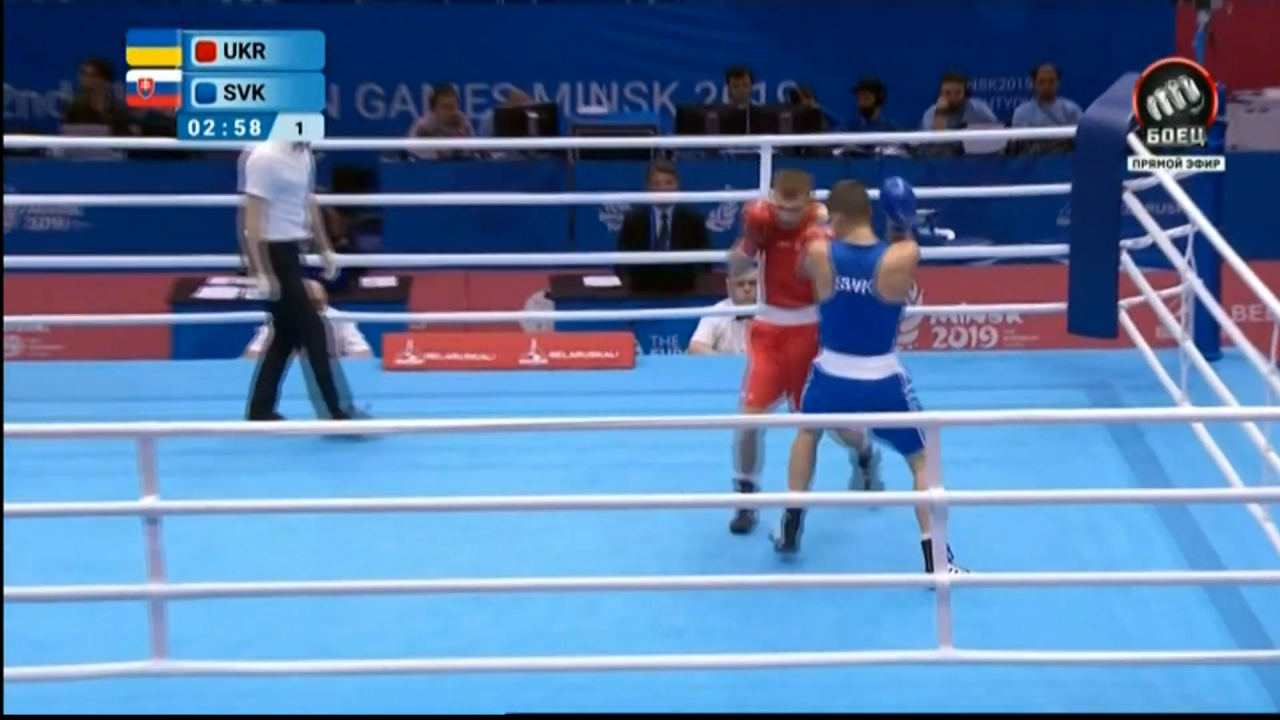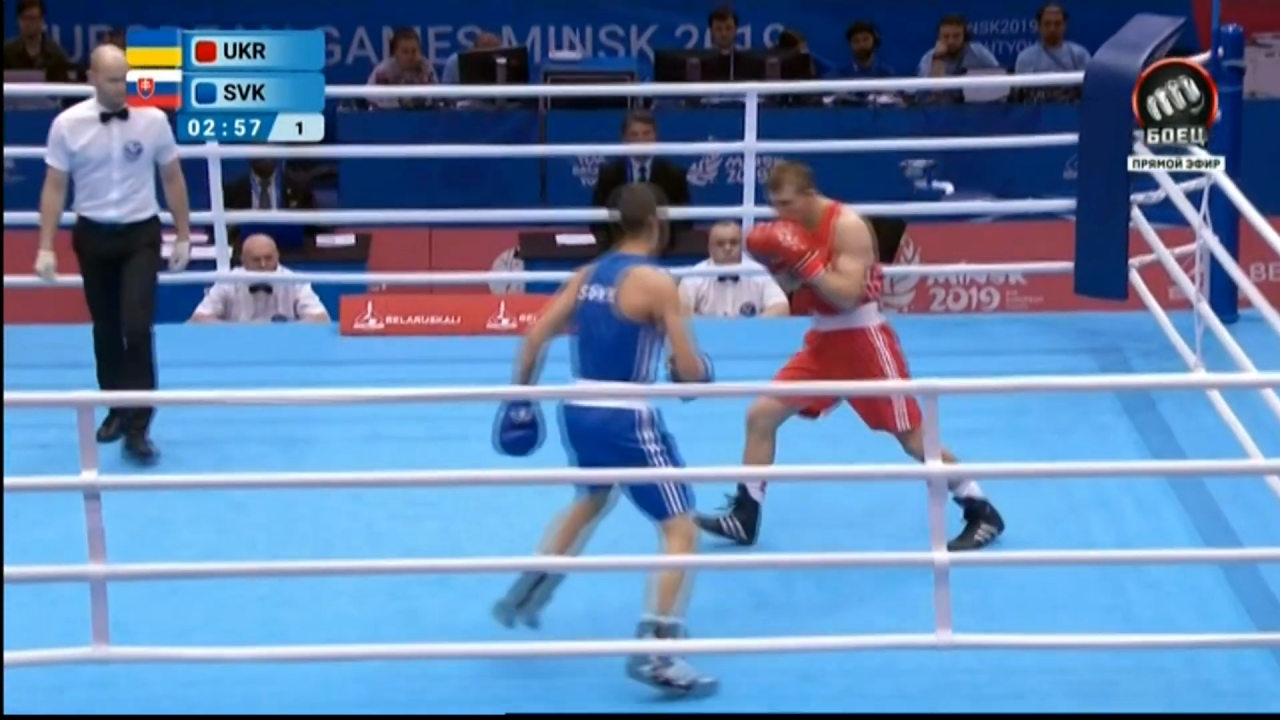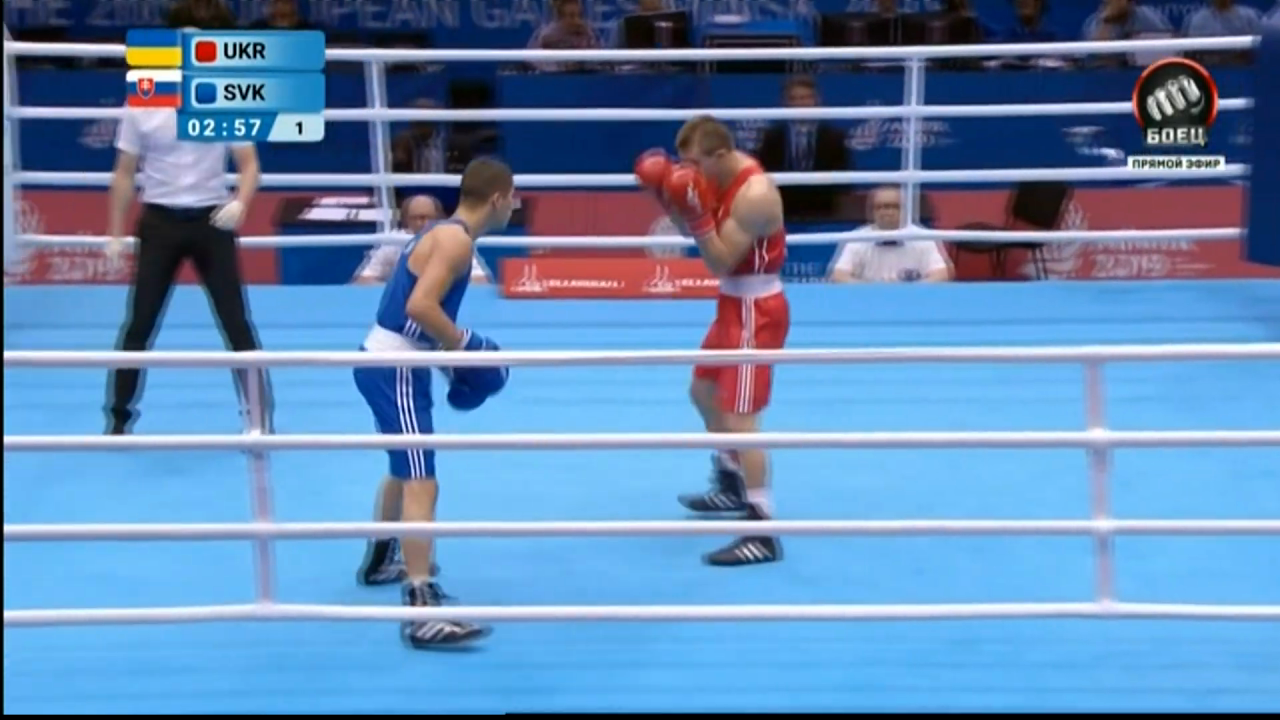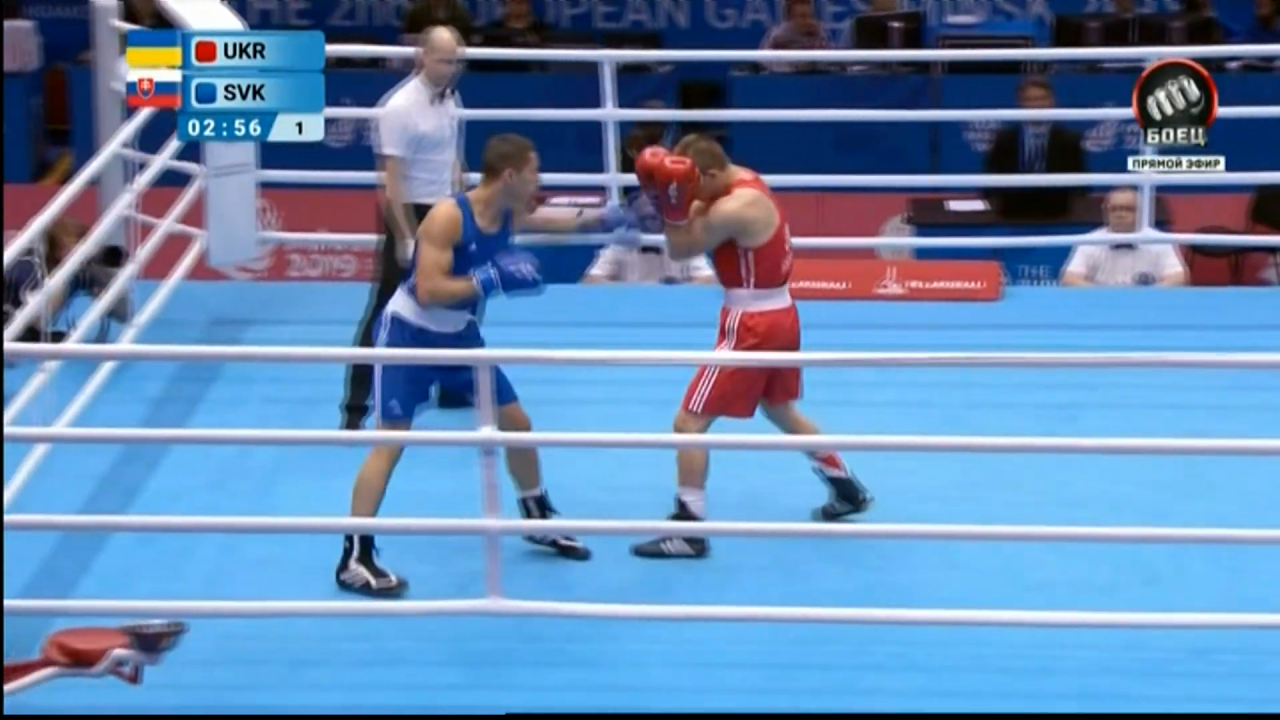
dt=0.7s
person 1, frame 1
left shoulder: (819, 254)
right shoulder: (901, 258)
right wrist: (904, 226)
left hip: (832, 378)
right hip: (882, 383)
left knee: (807, 433)
right knee: (922, 460)
left ankle: (791, 524)
right ankle: (935, 558)
person 1, frame 2
left shoulder: (588, 275)
right shoulder: (657, 283)
left elbow: (536, 337)
right elbow: (688, 365)
left wrist: (517, 396)
right wrist: (700, 377)
left hip: (580, 414)
right hip: (626, 418)
left knee: (592, 501)
right knee: (680, 529)
left ankle: (526, 594)
right ankle: (655, 649)
person 1, frame 3
left shoulder: (438, 234)
right shoulder: (455, 240)
right elbow: (421, 307)
left wrist: (454, 363)
right wrist: (471, 345)
left hip: (382, 363)
right hip: (396, 370)
left knee: (408, 463)
right knee: (422, 485)
left ankle: (380, 559)
right ankle: (422, 610)
person 1, frame 4
left shoulder: (510, 209)
right shoulder: (447, 216)
left elbow: (561, 222)
right elbow: (426, 291)
left wrist: (608, 217)
right wrist: (492, 280)
left hip: (458, 333)
right hip: (408, 330)
left knee: (516, 423)
right knee: (393, 439)
left ankle: (538, 520)
right ankle: (355, 557)
person 2, frame 1
left shoulder: (824, 220)
right shoulder: (763, 214)
right elbow: (736, 270)
right wrist: (751, 238)
left hip: (815, 328)
right hip: (772, 328)
right knee: (750, 416)
left ankle: (864, 456)
right ankle: (746, 493)
person 2, frame 2
left shoulder: (848, 227)
right shoulder: (793, 222)
left elbow: (848, 296)
left wrist: (802, 258)
right wrist: (770, 258)
left hip: (864, 341)
right hip: (823, 339)
left knee: (915, 441)
right knee: (761, 414)
left ankle: (982, 513)
right ankle: (743, 516)
person 2, frame 3
left shoulder: (755, 193)
right shoulder: (716, 178)
left elbow: (721, 261)
right elbow: (697, 229)
left wrist: (694, 208)
right wrist: (664, 188)
left hip: (756, 312)
right hip: (737, 305)
left knee: (739, 420)
right knee: (704, 394)
left ankle: (762, 534)
right ankle: (733, 486)
person 2, frame 4
left shoulder: (738, 205)
right shoulder: (745, 185)
left elbow: (680, 249)
right elbow: (697, 231)
left wrist: (684, 195)
right wrist: (665, 193)
left hip: (751, 324)
right hip: (779, 316)
left knee: (690, 423)
right knee: (783, 411)
left ankle: (689, 531)
right ankle: (848, 490)
person 3, frame 1
left shoulder: (303, 153)
right shoulder: (266, 156)
right elbow: (252, 213)
left wrist: (325, 249)
right wrist: (262, 270)
left hip: (289, 249)
right hip: (272, 252)
left knee: (286, 338)
right knee: (313, 334)
left ankle: (260, 410)
right ankle: (337, 414)
person 3, frame 2
left shoulder: (154, 121)
right shoulder: (67, 124)
left elbow: (172, 180)
right elbow: (54, 187)
left wrist: (183, 237)
right wrist: (46, 247)
left hip: (140, 234)
right hip: (92, 236)
left knee: (137, 329)
right knee: (106, 331)
left ankle: (136, 428)
right ankle: (120, 410)
person 3, frame 3
right shoulder: (141, 108)
left elbow: (248, 163)
right elbow: (125, 173)
left wrist: (241, 203)
right wrist: (116, 234)
left hip: (214, 221)
right hip: (159, 221)
left knee: (236, 325)
right knee: (139, 323)
left ankle: (259, 416)
right ankle: (119, 415)
person 3, frame 4
left shoulder: (450, 97)
right shoulder: (399, 107)
right elbow: (394, 179)
right wrist: (407, 236)
right hip: (409, 217)
right knee: (386, 312)
left ankle: (454, 389)
right ankle: (356, 406)
